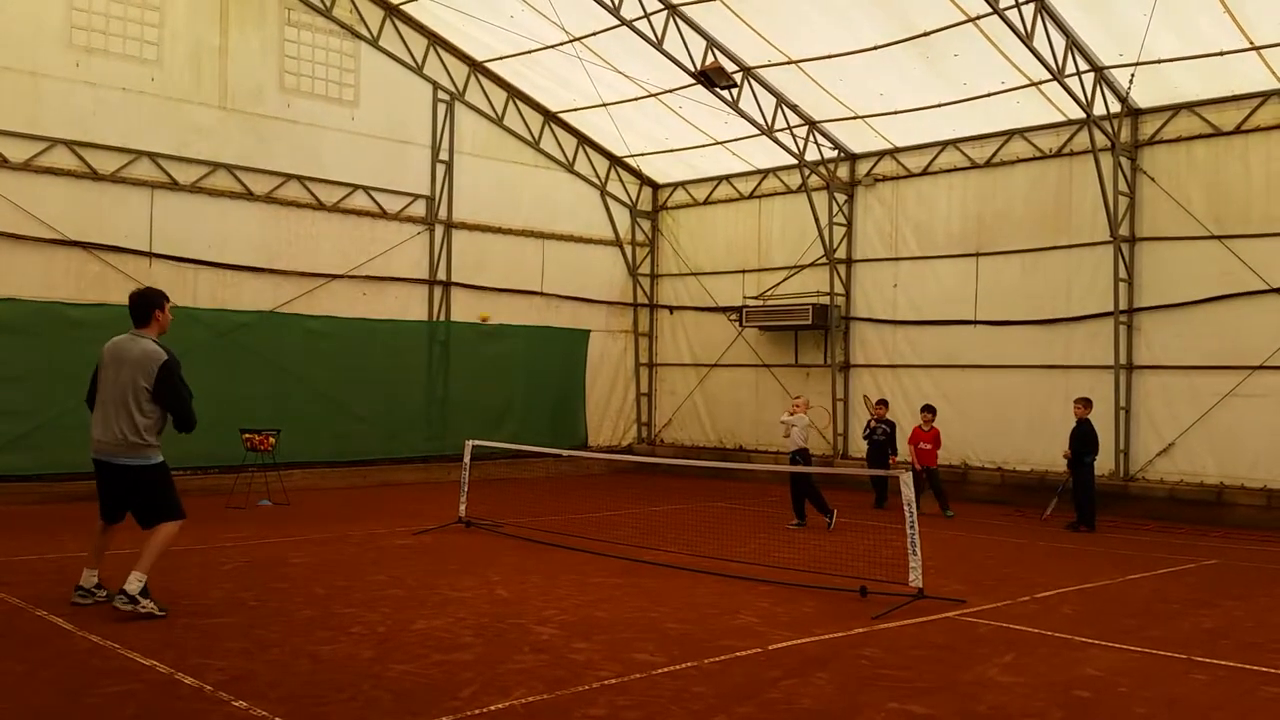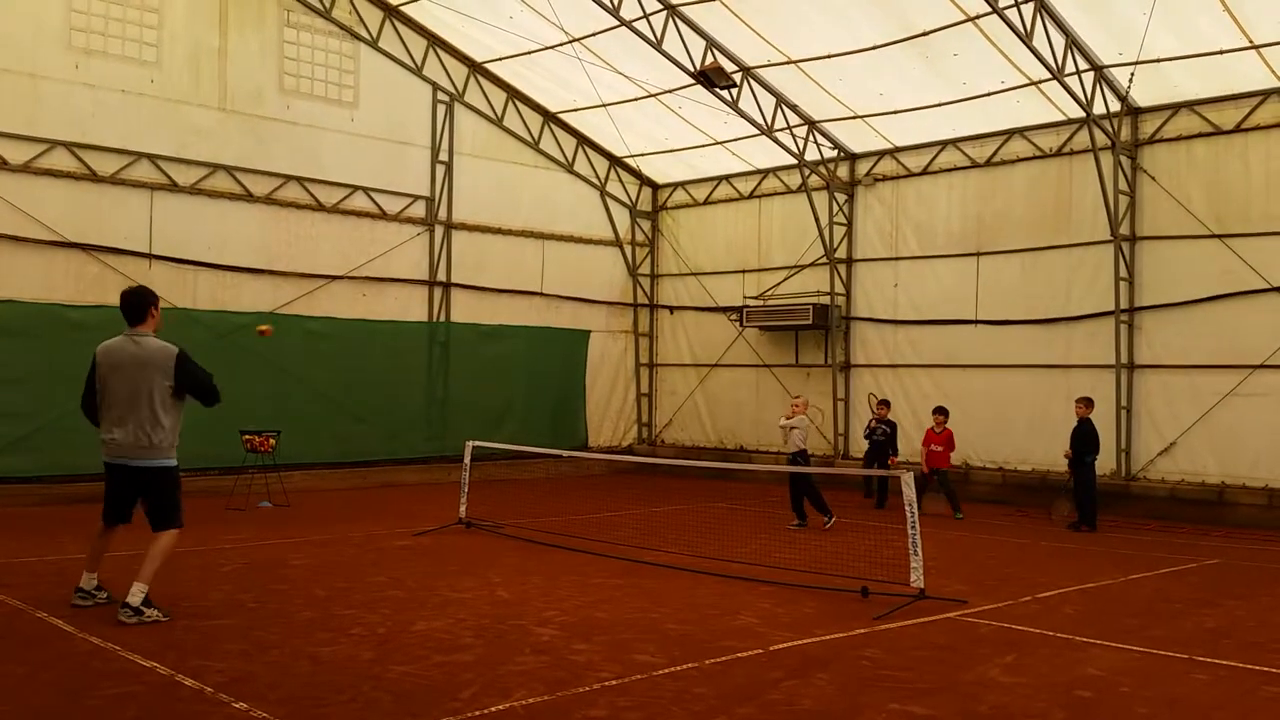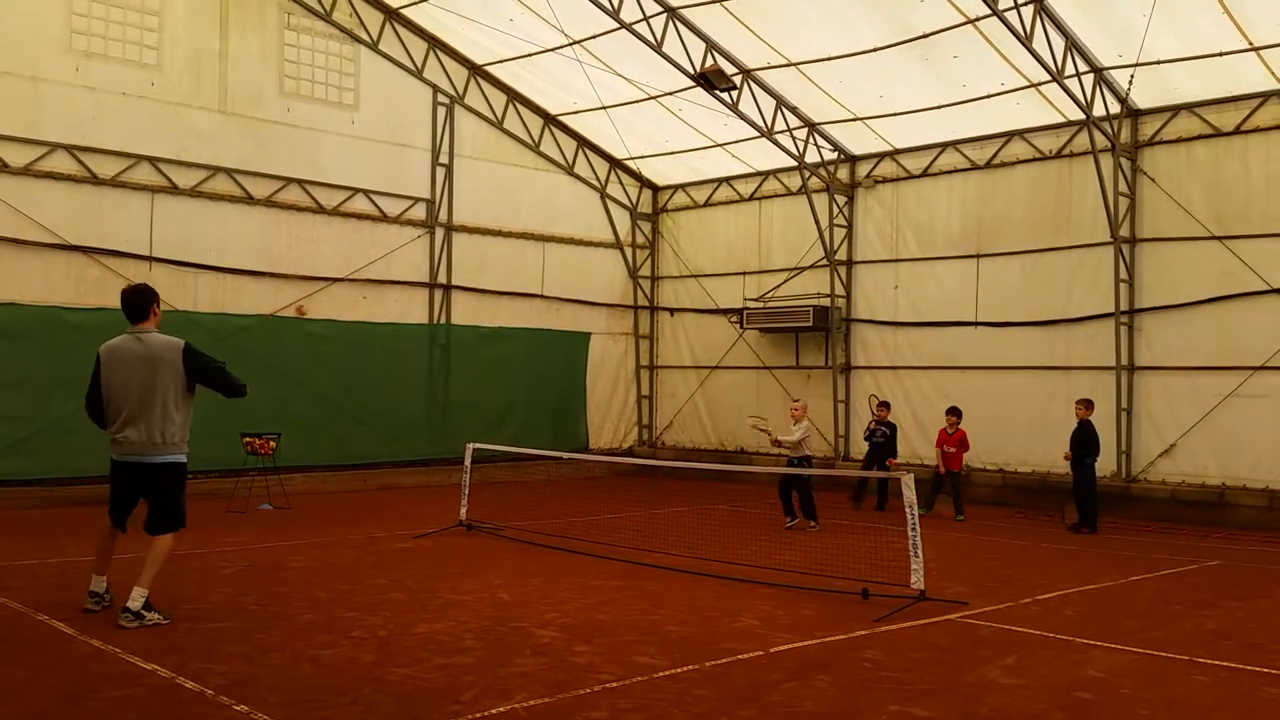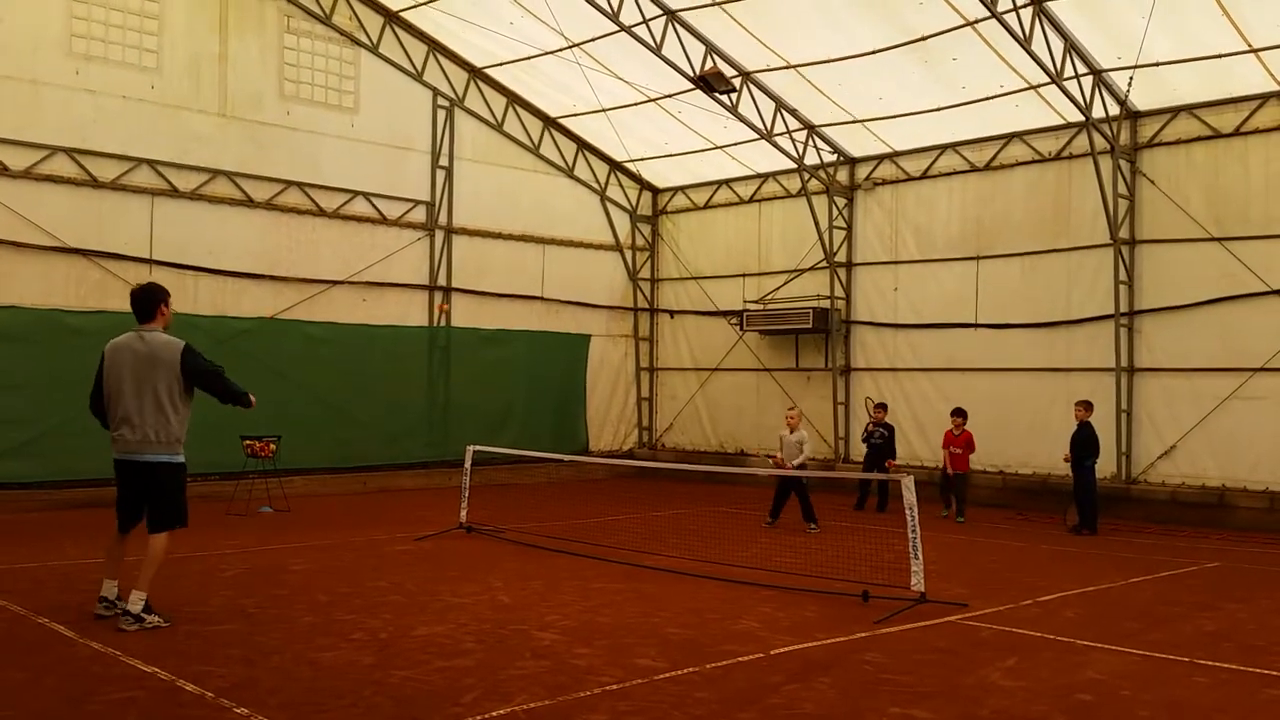
dt=0.2s
person 1, frame 1
left shoulder: (110, 347)
right shoulder: (162, 359)
left elbow: (92, 398)
right elbow: (183, 414)
right wrist: (186, 424)
left hip: (103, 451)
right hip: (139, 456)
left knee: (110, 519)
right knee: (170, 520)
left ankle: (87, 585)
right ankle: (133, 590)
person 1, frame 2
left shoulder: (103, 352)
right shoulder: (171, 355)
left elbow: (88, 405)
right elbow: (210, 395)
left hip: (115, 455)
right hip: (156, 459)
left knee: (110, 522)
right knee: (167, 529)
left ankle: (86, 587)
right ankle: (136, 601)
person 1, frame 3
left shoulder: (107, 352)
right shoulder: (178, 350)
left elbow: (93, 407)
right elbow: (222, 380)
right wrist: (240, 387)
left hip: (123, 455)
right hip: (166, 456)
left knee: (114, 522)
right knee: (164, 531)
left ankle: (97, 590)
right ankle: (135, 606)
person 1, frame 4
left shoulder: (113, 349)
right shoulder: (177, 350)
left elbow: (97, 404)
right elbow: (216, 382)
right wrist: (245, 398)
left hip: (125, 454)
right hip: (164, 455)
left knee: (124, 526)
right knee: (161, 530)
left ankle: (108, 597)
right ankle: (136, 608)
